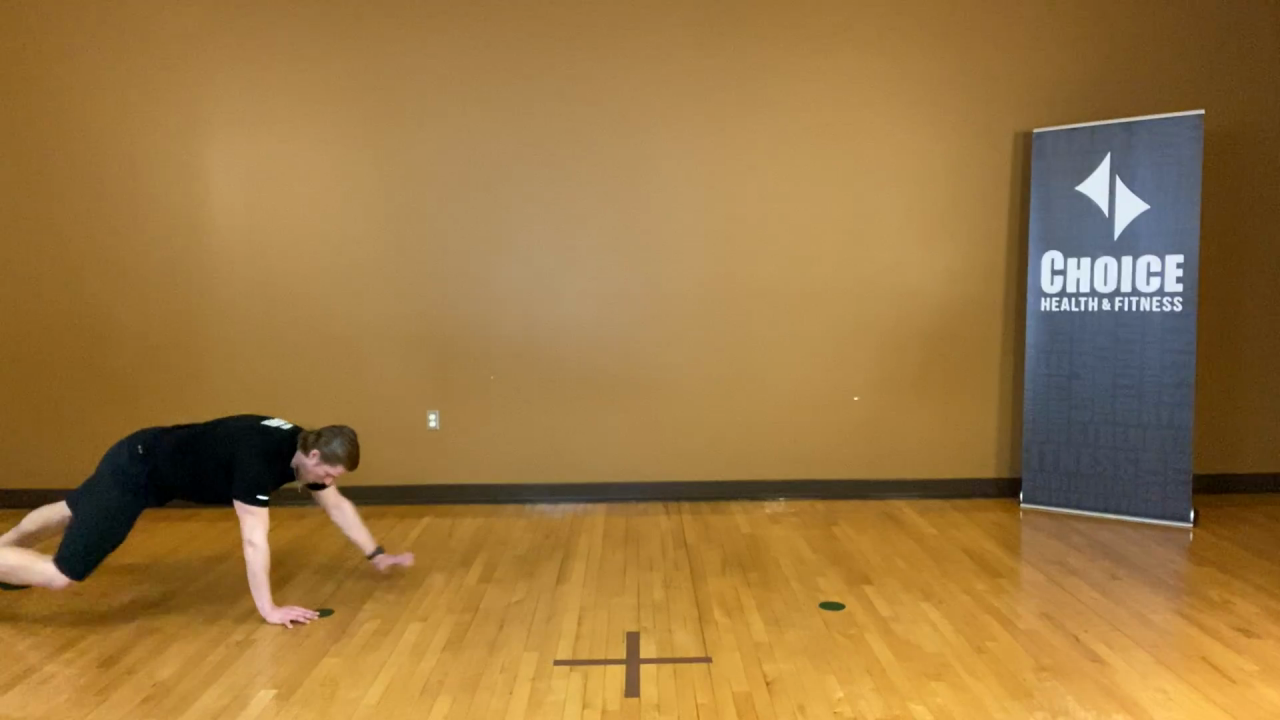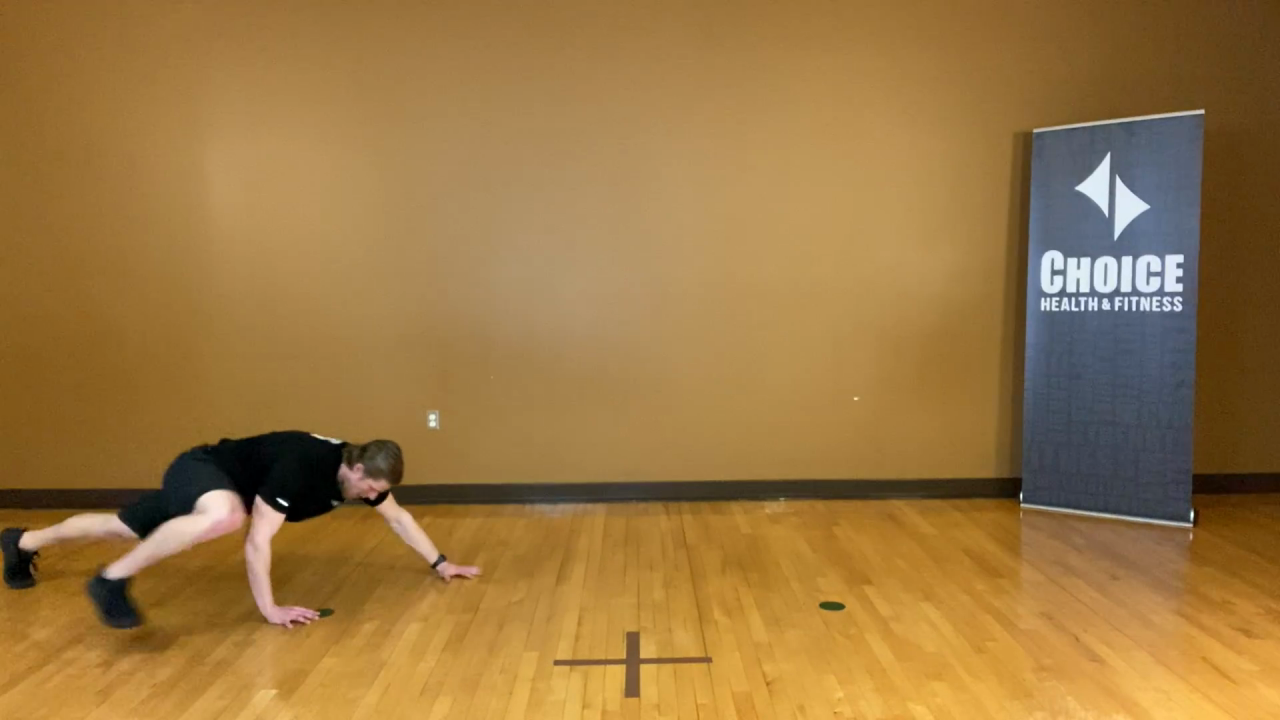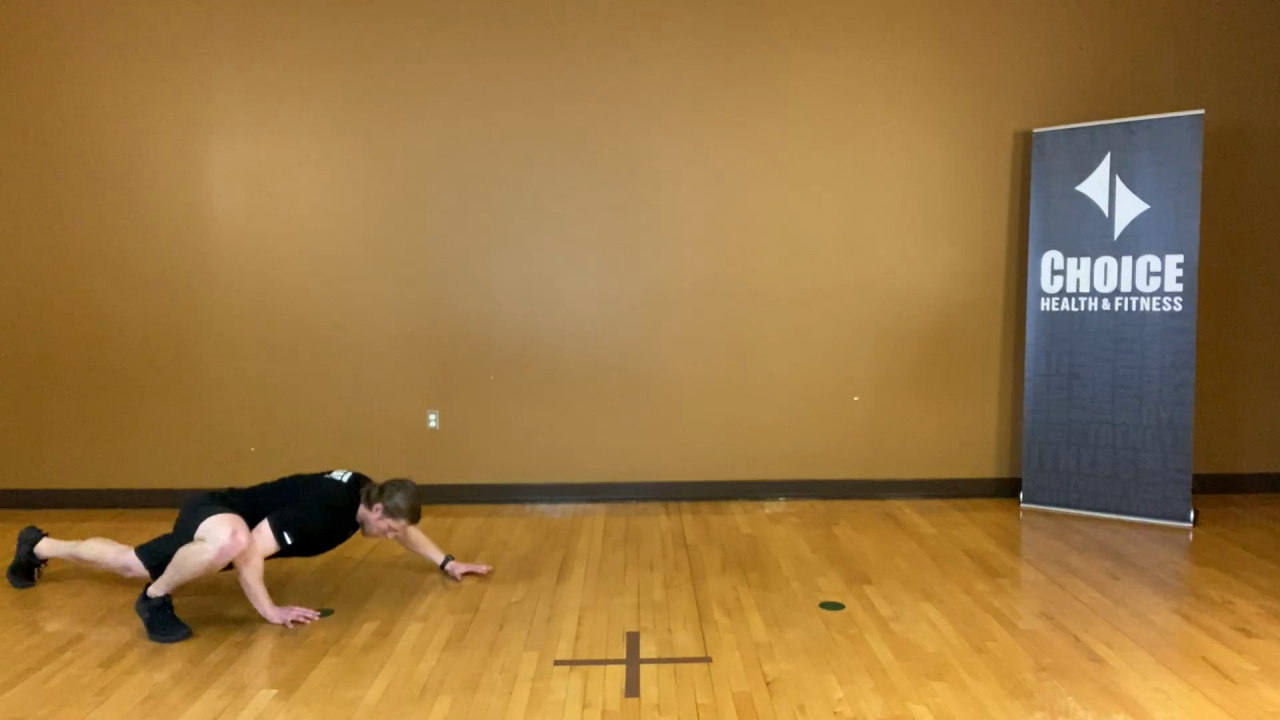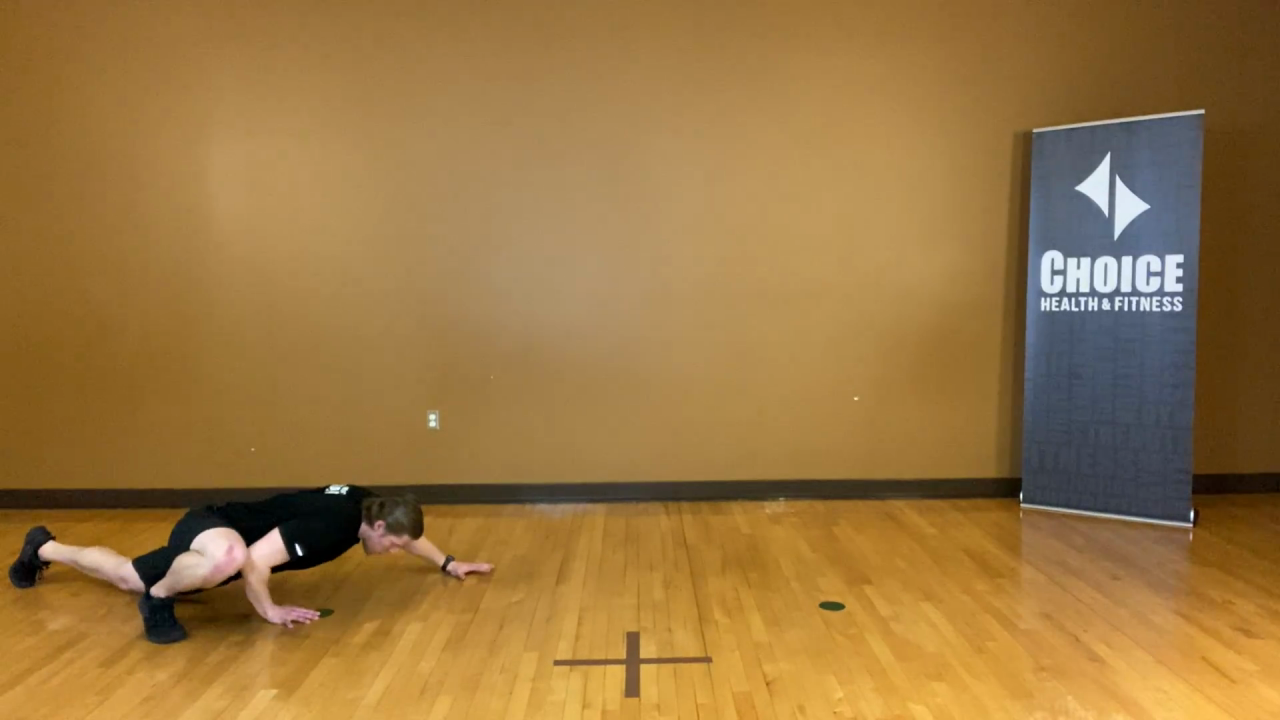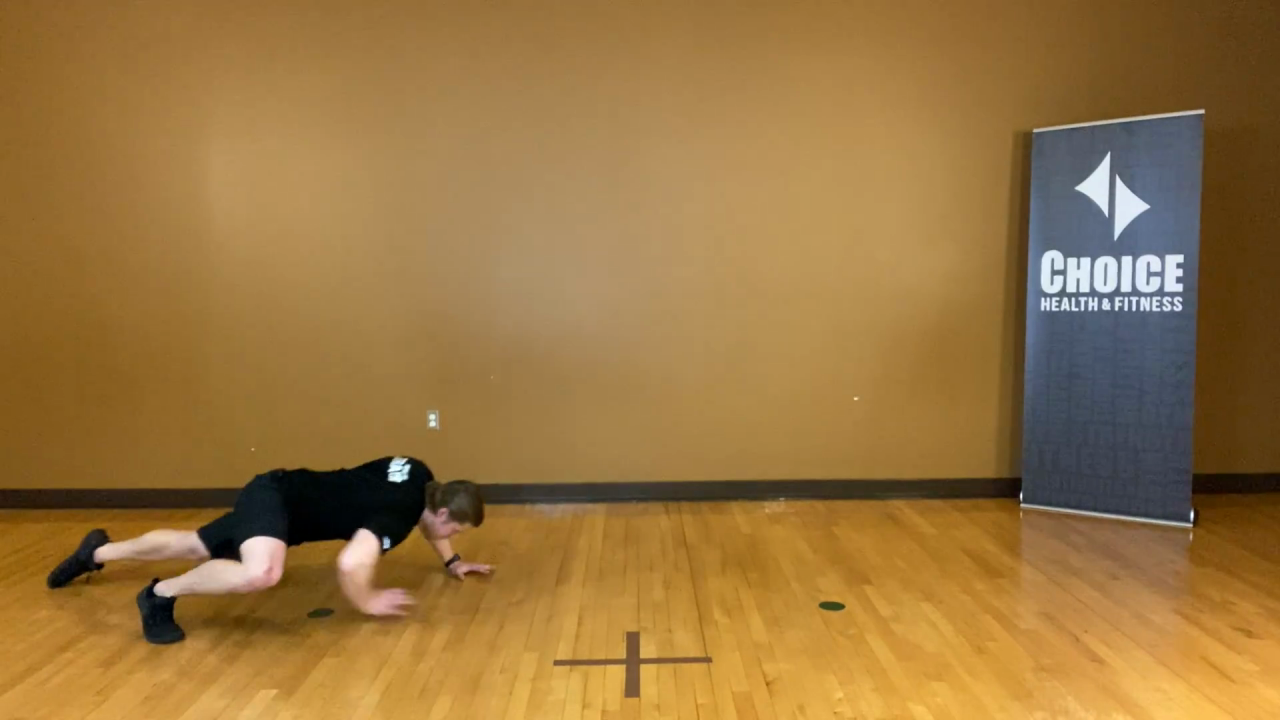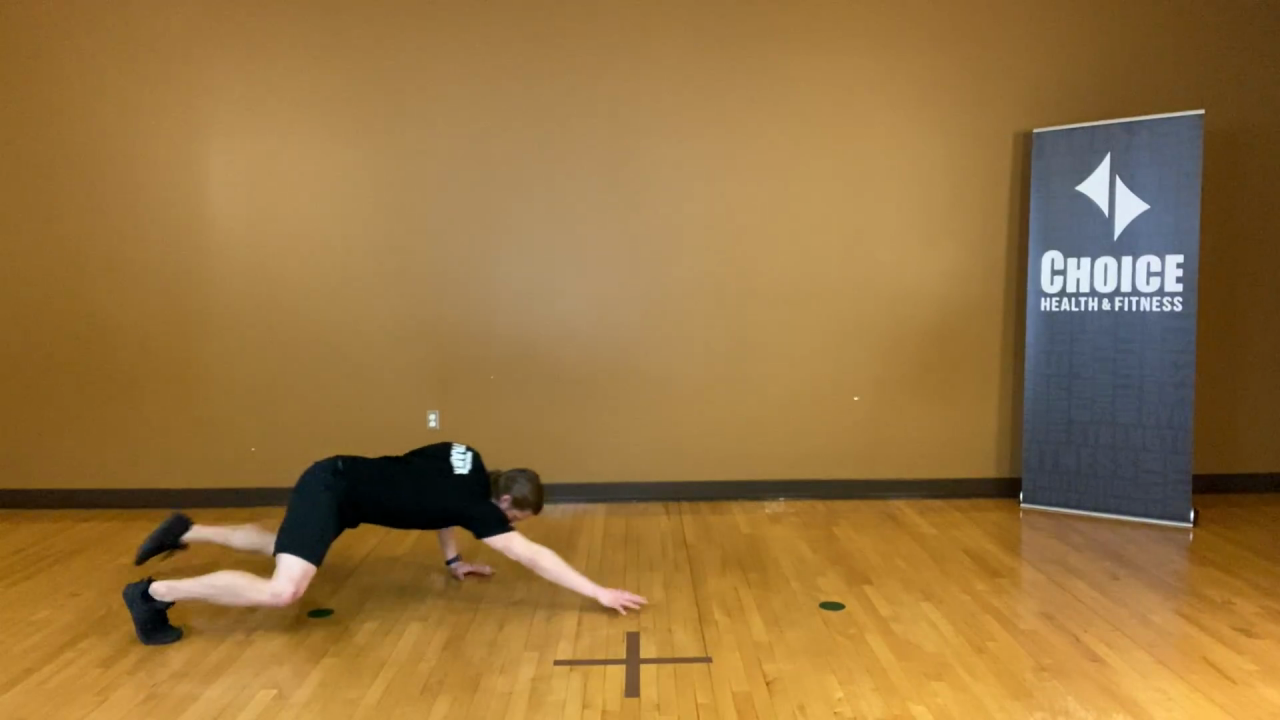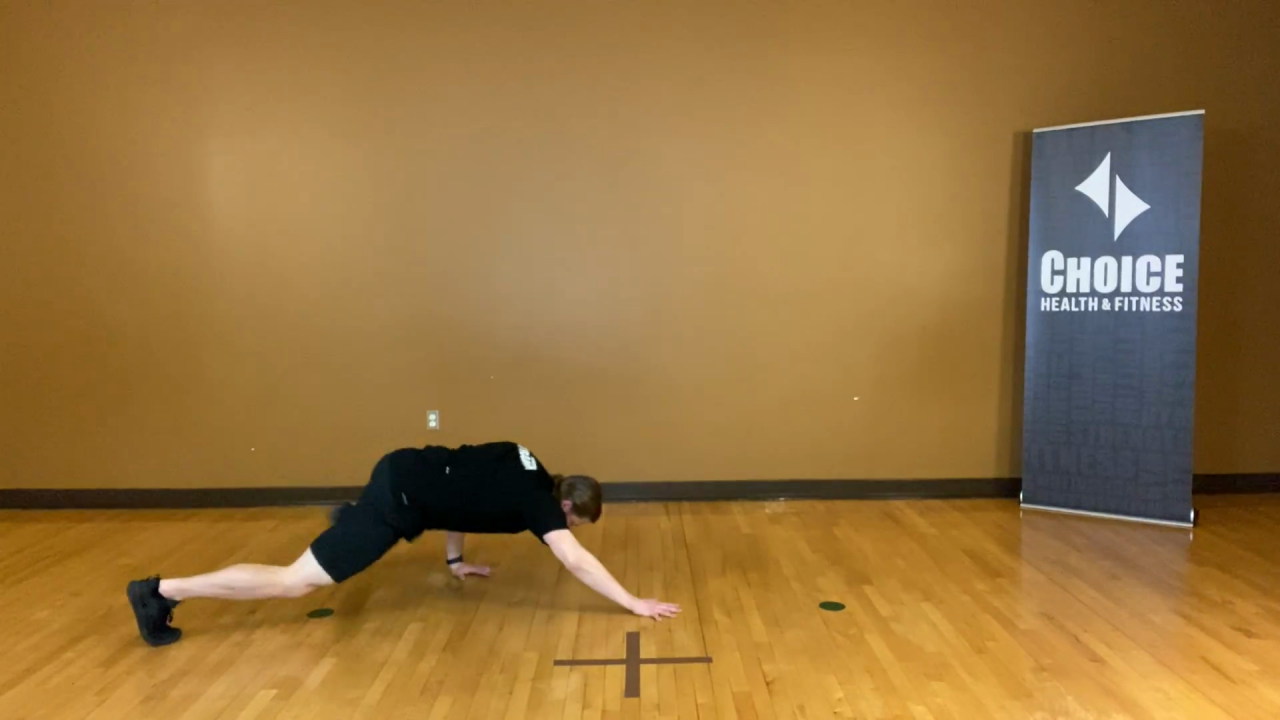
dt=0.4s
person 1, frame 1
left shoulder: (307, 447)
right shoulder: (261, 459)
left elbow: (337, 504)
right elbow: (254, 540)
left wrist: (376, 554)
right wrist: (268, 608)
left hip: (149, 462)
right hip: (136, 468)
left knee: (74, 514)
right knee: (59, 574)
person 1, frame 2
left shoulder: (357, 474)
right shoulder: (301, 468)
left elbow: (398, 517)
right elbow: (258, 541)
left wrist: (440, 563)
right wrist: (270, 609)
left hip: (201, 481)
right hip: (198, 470)
left knee: (118, 528)
right knee: (225, 513)
right ankle: (113, 579)
person 1, frame 3
left shoulder: (366, 494)
right shoulder: (321, 510)
left elbow: (407, 531)
right elbow: (247, 551)
left wrist: (447, 563)
right wrist: (269, 611)
left hip: (218, 521)
right hip: (207, 517)
left knee: (129, 563)
right knee: (231, 539)
left ankle: (37, 547)
right ankle: (156, 600)
person 1, frame 4
left shoulder: (366, 506)
right shoulder: (329, 526)
left elbow: (406, 532)
right elbow: (254, 559)
left wrist: (448, 563)
right wrist: (270, 611)
left hip: (218, 534)
right hip: (206, 530)
left knee: (125, 574)
right knee: (228, 556)
left ankle: (44, 547)
right ankle: (159, 600)
person 1, frame 5
left shoulder: (421, 479)
right shoulder: (396, 513)
right elbow: (351, 567)
left wrist: (452, 561)
right wrist: (369, 602)
left hip: (278, 493)
right hip: (274, 499)
left knee: (188, 546)
right knee: (262, 572)
left ankle: (99, 552)
right ankle: (161, 595)
person 1, frame 6
left shoulder: (469, 460)
right shoulder: (475, 503)
right elbow: (529, 555)
left wrist: (452, 561)
right wrist: (599, 593)
left hip: (334, 479)
right hip: (330, 492)
left knee: (277, 547)
right knee: (281, 592)
left ankle: (185, 532)
right ankle: (153, 594)
person 1, frame 7
left shoulder: (520, 462)
right shoulder: (537, 500)
right elbow: (576, 559)
left wrist: (455, 560)
right wrist: (634, 603)
left hip: (403, 466)
right hip: (396, 505)
right knee: (295, 581)
left ankle: (353, 515)
right ankle: (160, 590)
